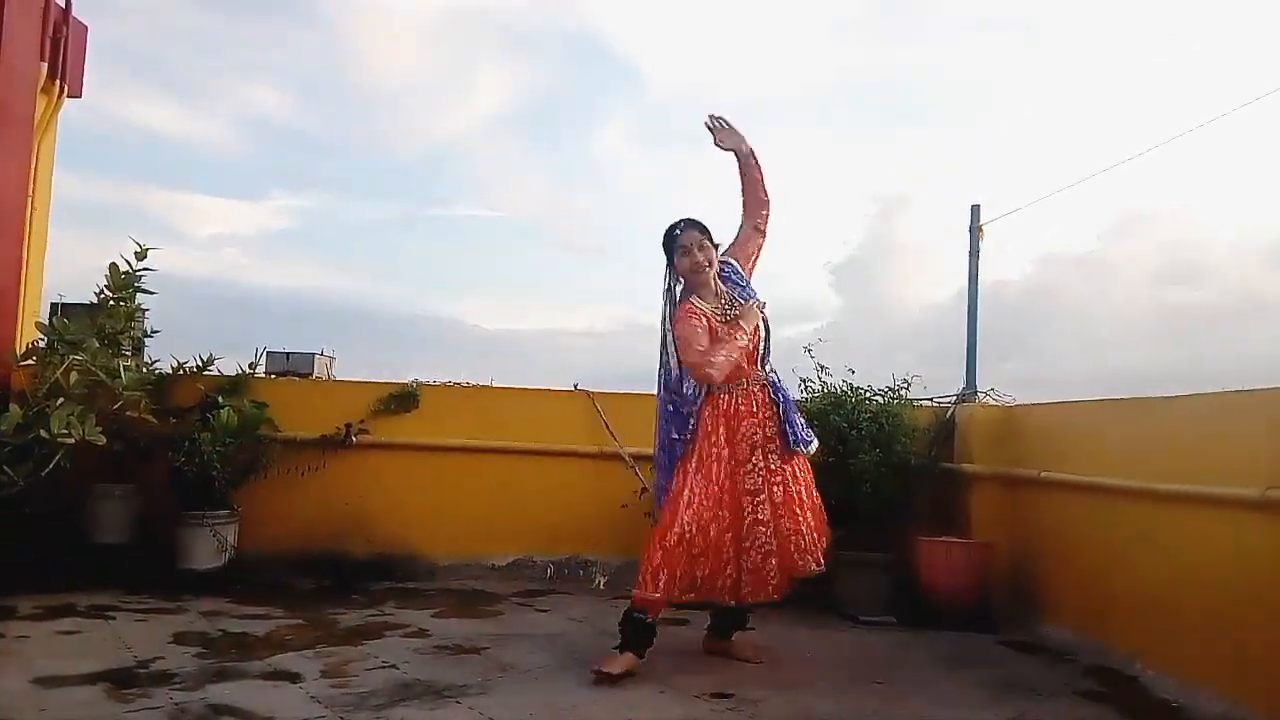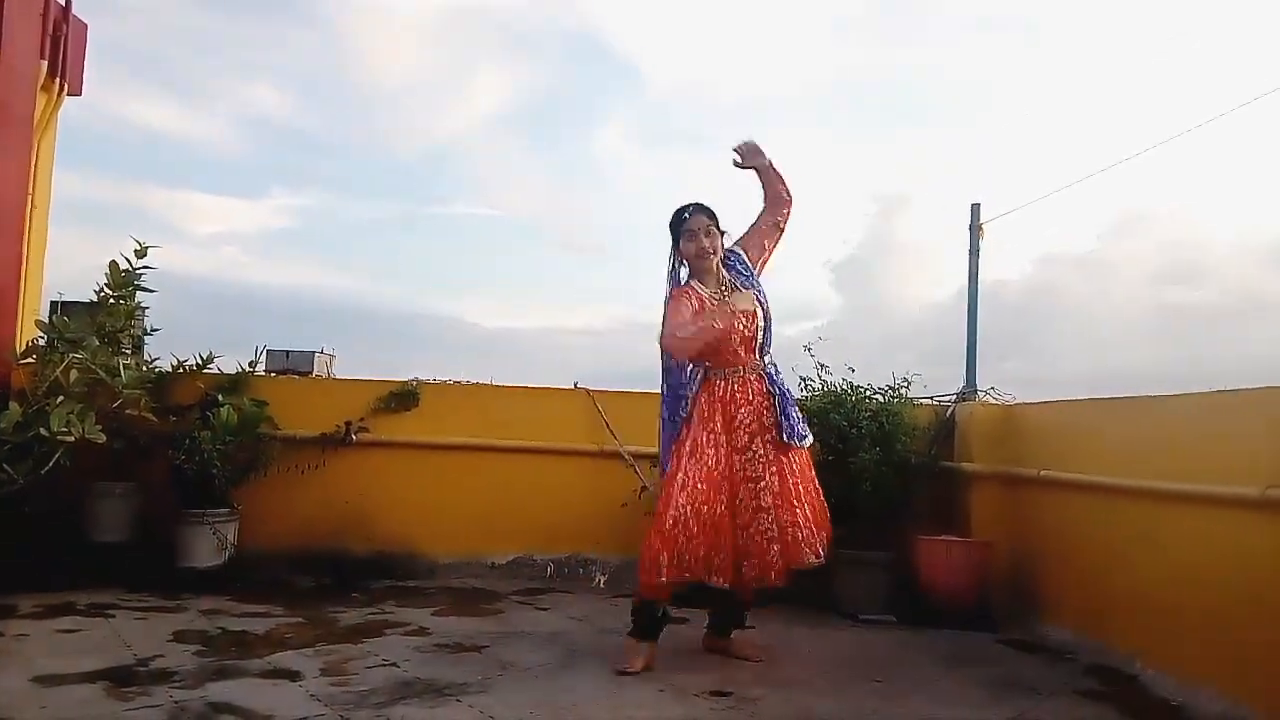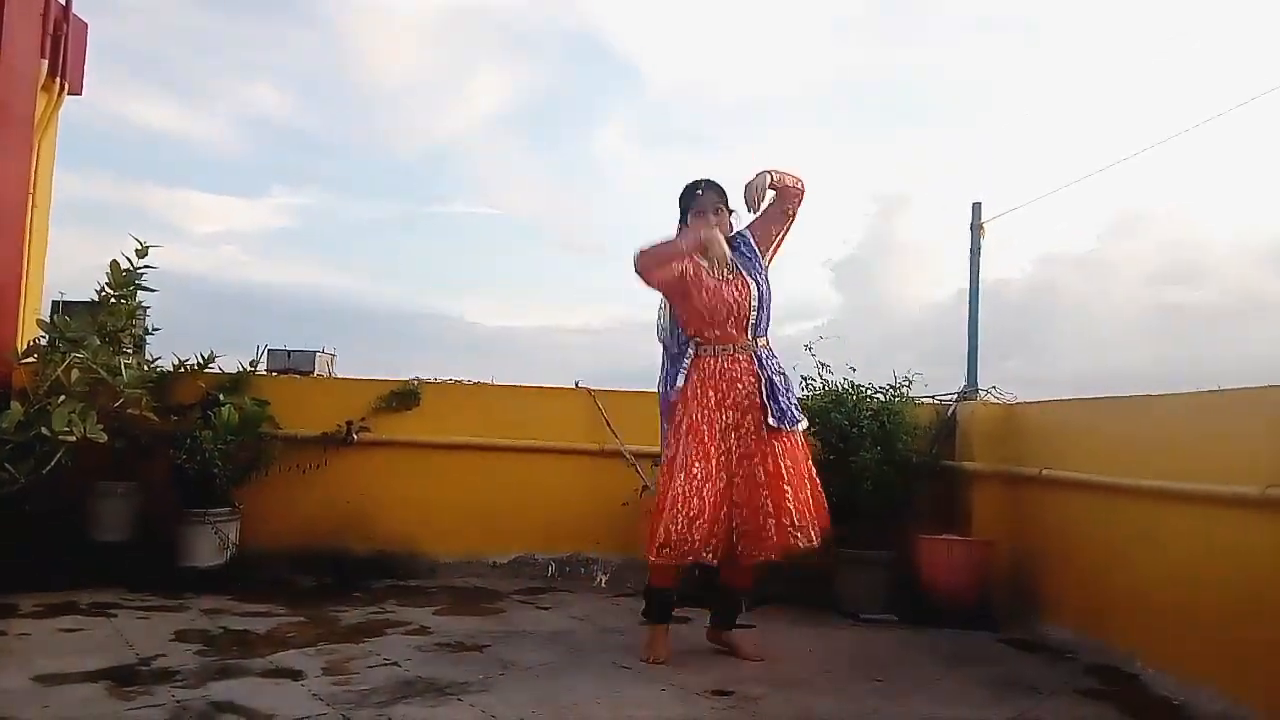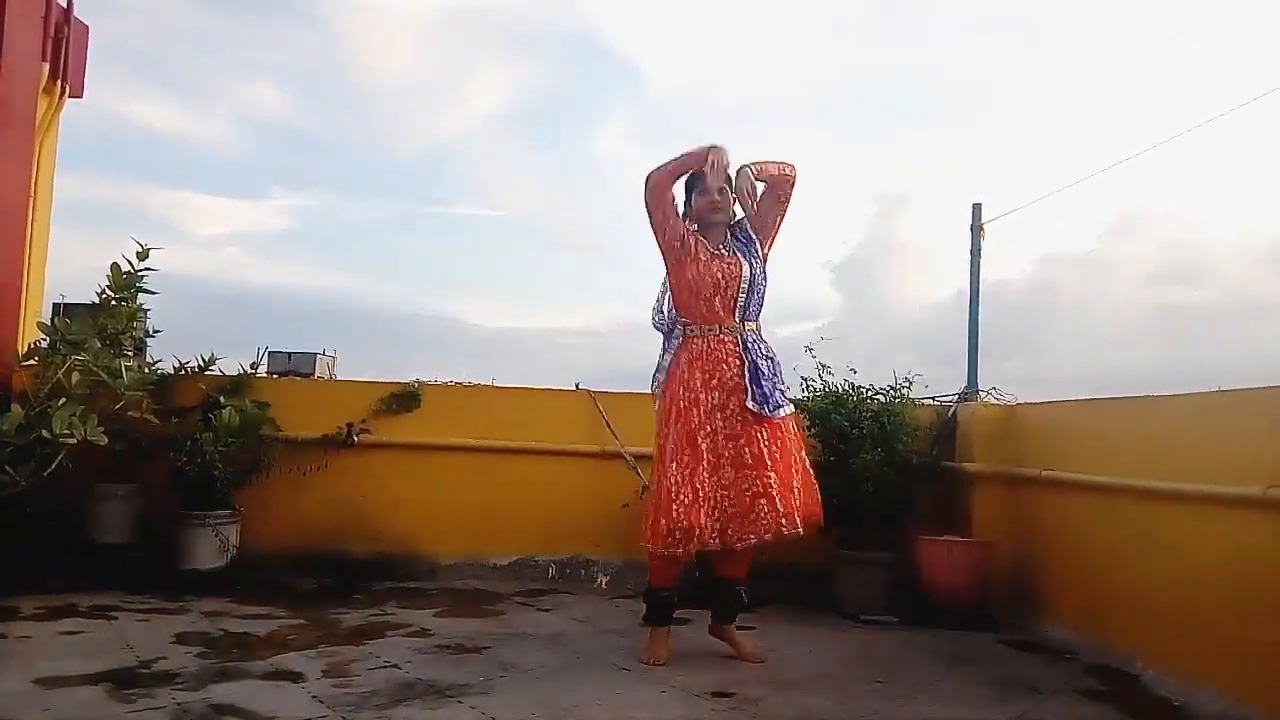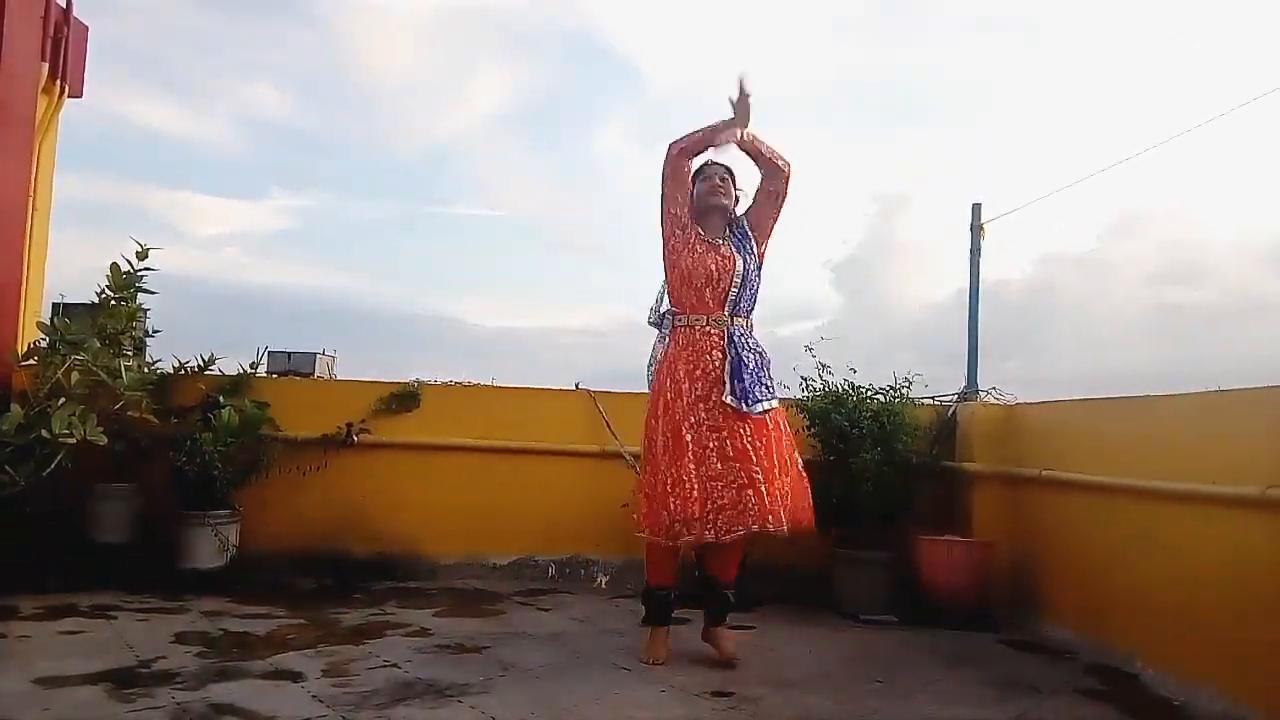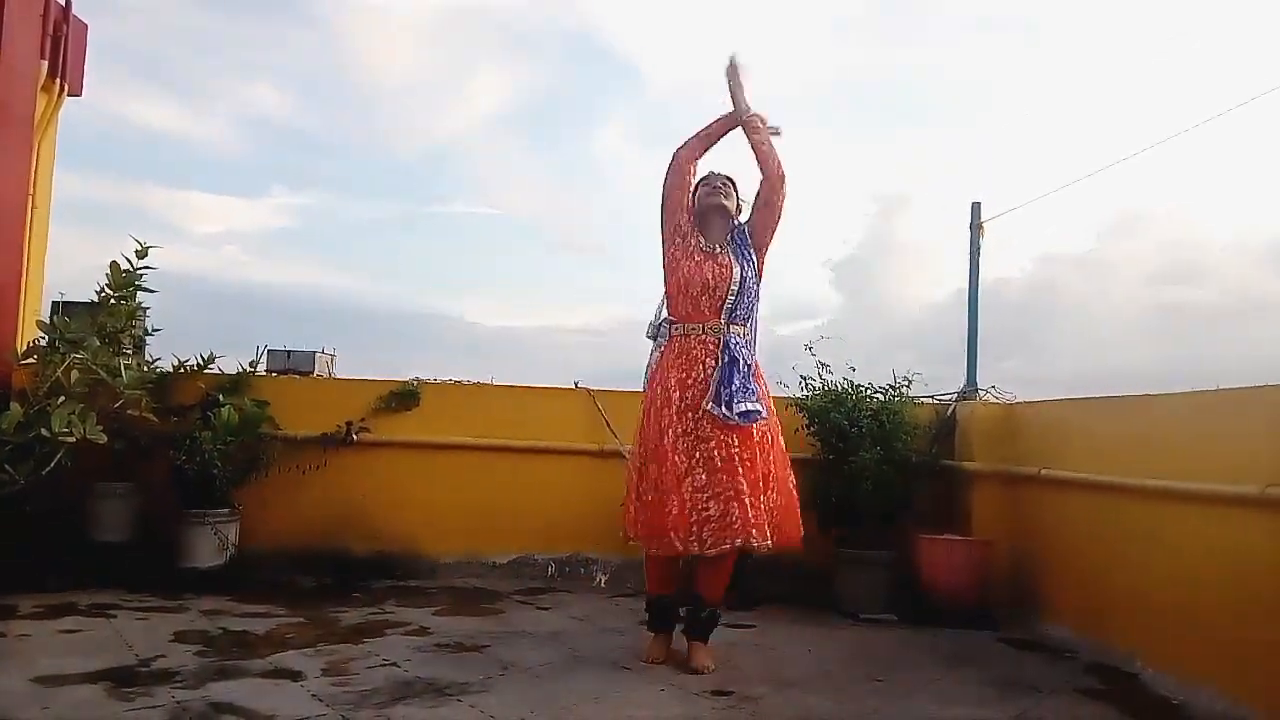
dt=0.1s
person 1, frame 1
left shoulder: (734, 273)
right shoulder: (686, 312)
left elbow: (760, 207)
right elbow: (710, 373)
left wrist: (742, 149)
right wrist: (743, 328)
left hip: (767, 418)
right hip: (721, 425)
left knee: (763, 532)
right knee: (688, 530)
left ankle: (724, 631)
right ankle: (631, 645)
person 1, frame 2
left shoulder: (743, 262)
right shoulder: (683, 297)
left elbow: (780, 207)
right elbow: (676, 347)
left wrist: (761, 164)
right wrist: (728, 310)
left hip: (765, 407)
right hip: (718, 412)
left knee: (764, 524)
right knee: (684, 518)
left ankle: (723, 629)
right ankle: (644, 634)
person 1, frame 3
left shoulder: (752, 250)
right shoulder: (682, 266)
left elbow: (795, 190)
right elbow: (645, 264)
left wrist: (764, 181)
right wrist: (697, 240)
left hip: (757, 389)
right hip: (707, 391)
left knee: (756, 509)
right knee: (687, 508)
left ankle: (723, 623)
right ankle: (658, 621)
person 1, frame 4
left shoulder: (750, 238)
right shoulder: (678, 241)
left elbow: (787, 178)
right elbow: (655, 183)
left wrist: (751, 172)
right wrist: (707, 156)
left hip: (749, 375)
right hip: (696, 375)
left knee: (749, 496)
right knee: (681, 497)
left ankle: (724, 617)
right ankle: (659, 622)
person 1, frame 5
left shoulder: (749, 237)
right shoulder: (679, 232)
left elbow: (781, 174)
right elbow: (675, 156)
left wrist: (748, 136)
right wrist: (728, 129)
left hip: (740, 369)
right hip: (684, 366)
left knee: (740, 491)
right knee: (676, 491)
left ankle: (717, 618)
right ankle: (658, 619)
person 1, frame 6
left shoulder: (750, 244)
right shoulder: (678, 239)
left elbow: (775, 179)
right elbow: (680, 164)
left wrist: (747, 117)
right wrist: (736, 119)
left hip: (733, 378)
right hip: (679, 375)
left knee: (730, 502)
right knee: (668, 502)
left ankle: (699, 633)
right ankle: (661, 625)
